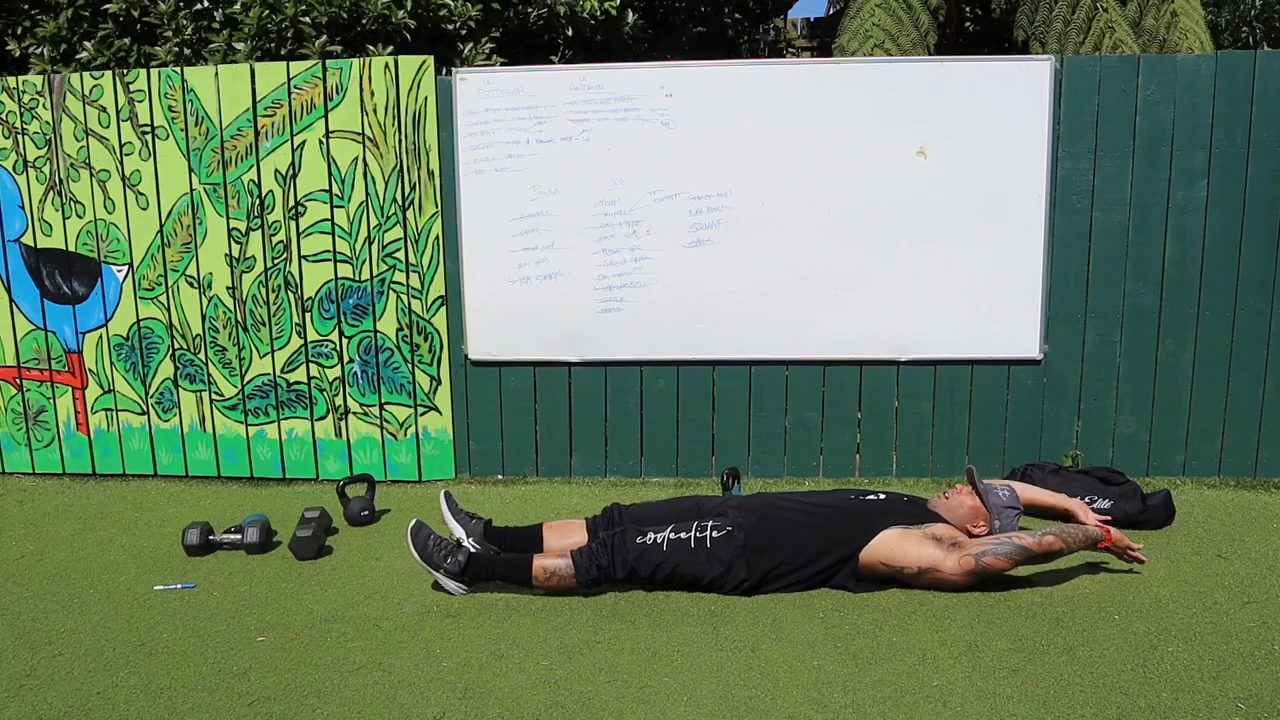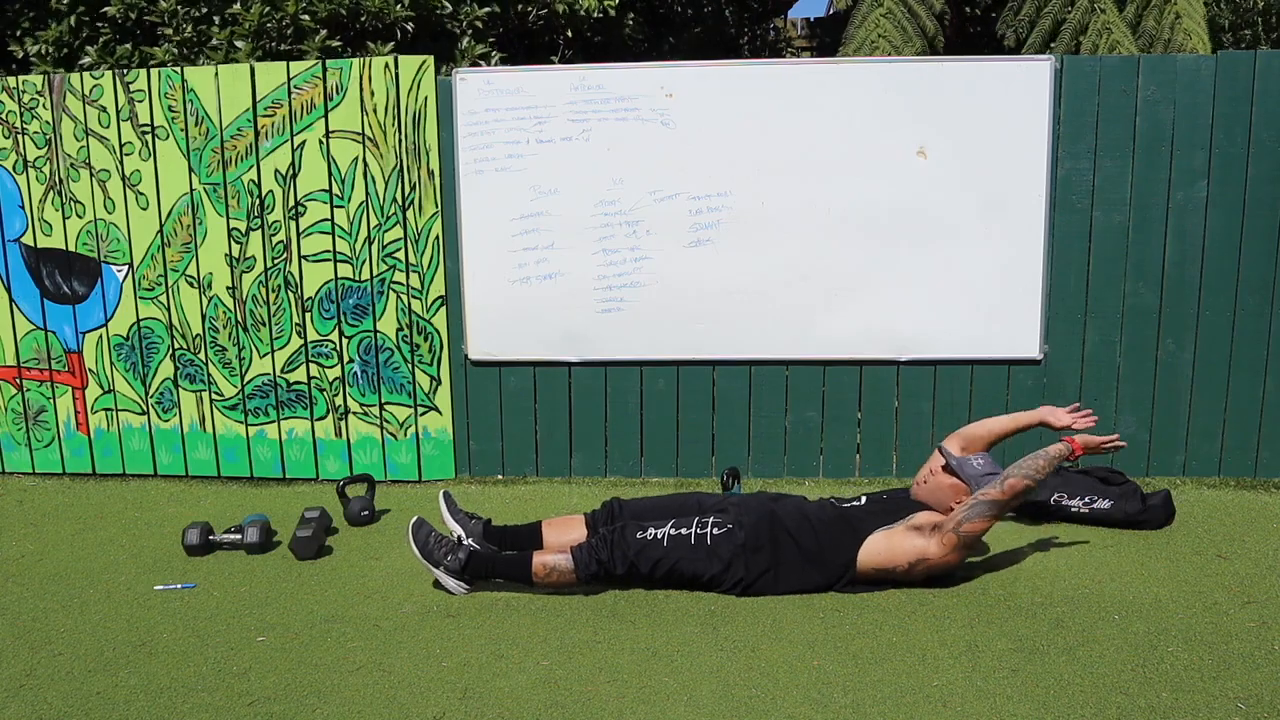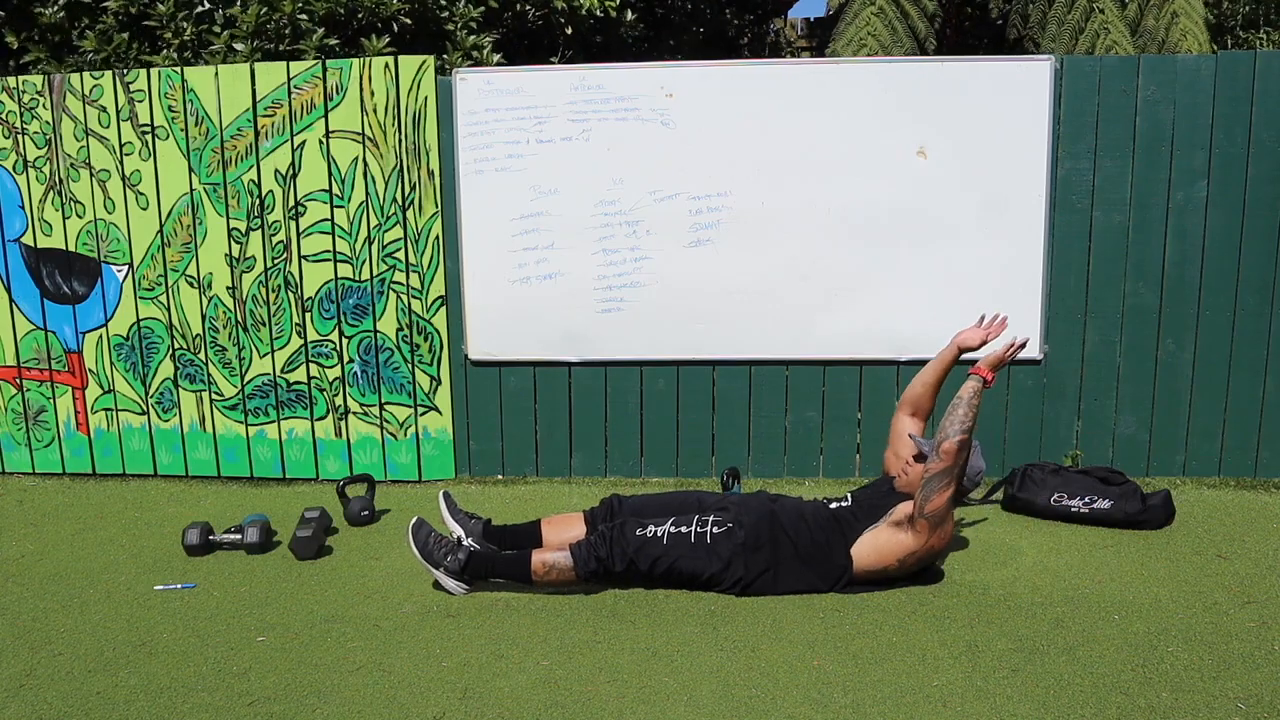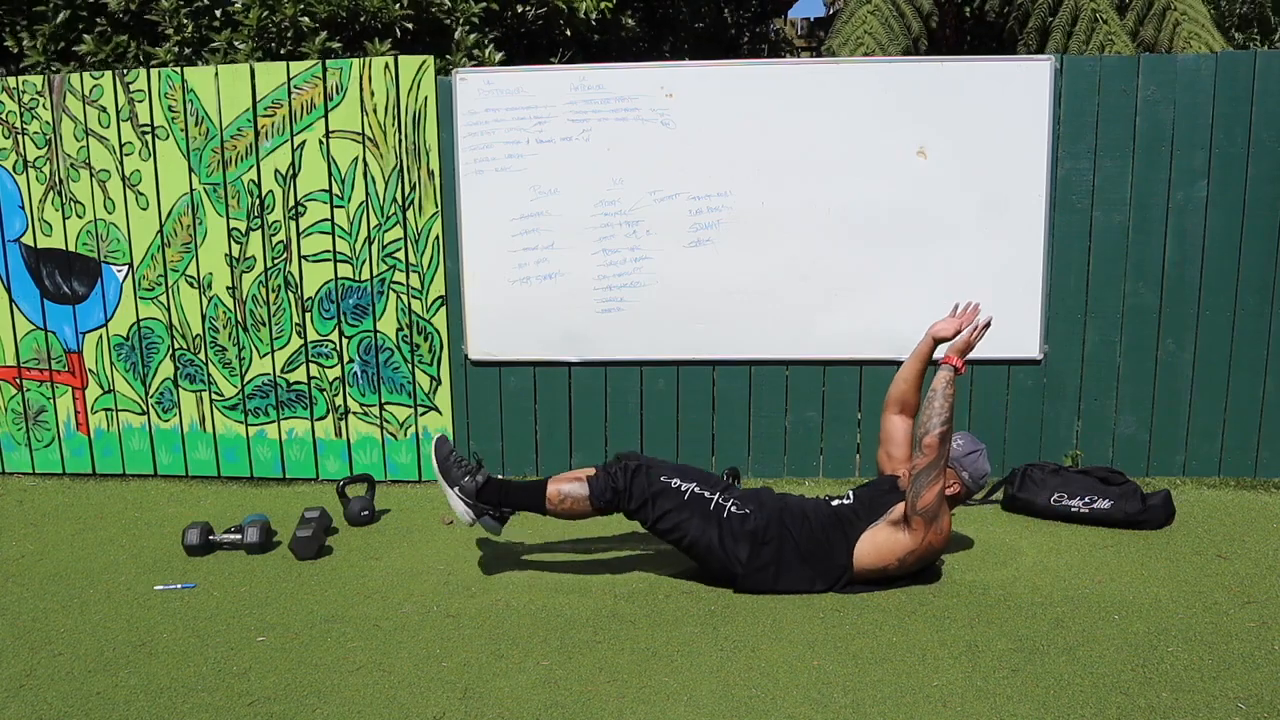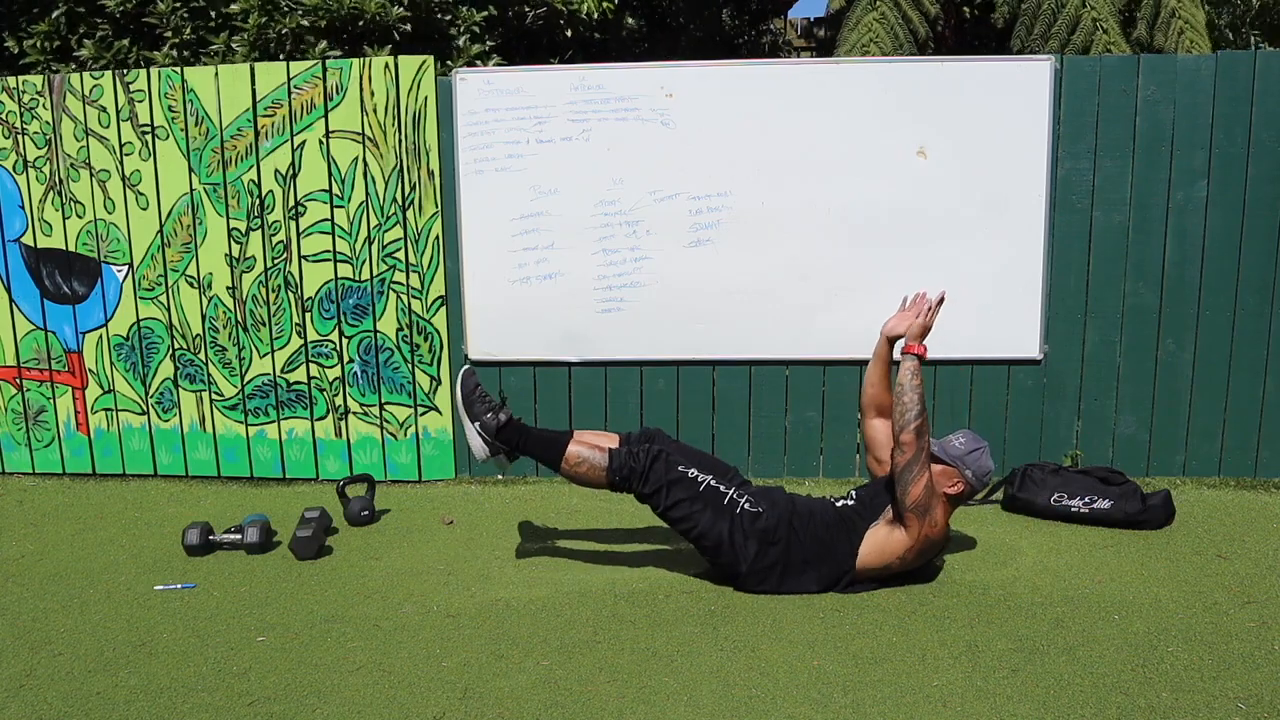
dt=0.4s
person 1, frame 1
left shoulder: (947, 552)
right shoulder: (927, 513)
left elbow: (1017, 546)
right elbow: (999, 488)
left wrist: (1094, 535)
right wrist: (1073, 503)
left hip: (751, 554)
right hip: (753, 515)
left knee: (615, 554)
right knee: (617, 522)
left ankle: (475, 566)
right ankle: (491, 540)
person 1, frame 2
left shoulder: (935, 543)
right shoulder: (911, 502)
left elbow: (999, 492)
right elbow: (962, 439)
left wrist: (1062, 447)
right wrist: (1041, 415)
left hip: (754, 553)
right hip: (755, 516)
left knee: (616, 550)
right knee: (616, 519)
left ankle: (475, 563)
right ankle: (487, 537)
person 1, frame 3
left shoulder: (926, 532)
right shoulder: (899, 494)
left elbow: (951, 456)
right elbow: (908, 412)
left wrist: (979, 378)
right wrist: (955, 346)
left hip: (754, 553)
right hip: (755, 515)
left knee: (613, 548)
right knee: (613, 516)
left ankle: (472, 565)
right ankle: (488, 539)
person 1, frame 4
left shoulder: (926, 531)
right shoulder: (901, 488)
left elbow: (928, 448)
right elbow: (898, 411)
left wrist: (951, 363)
right wrist: (930, 341)
left hip: (759, 551)
right hip: (762, 516)
left knee: (632, 480)
right knee: (629, 472)
left ankle: (492, 494)
right ankle: (498, 501)
person 1, frame 5
left shoulder: (926, 526)
right shoulder: (900, 490)
left elbow: (908, 441)
right elbow: (876, 415)
left wrist: (914, 349)
right wrist: (887, 340)
left hip: (762, 549)
right hip: (765, 514)
left knee: (645, 463)
right knee: (647, 446)
left ankle: (511, 435)
right ankle: (512, 434)
